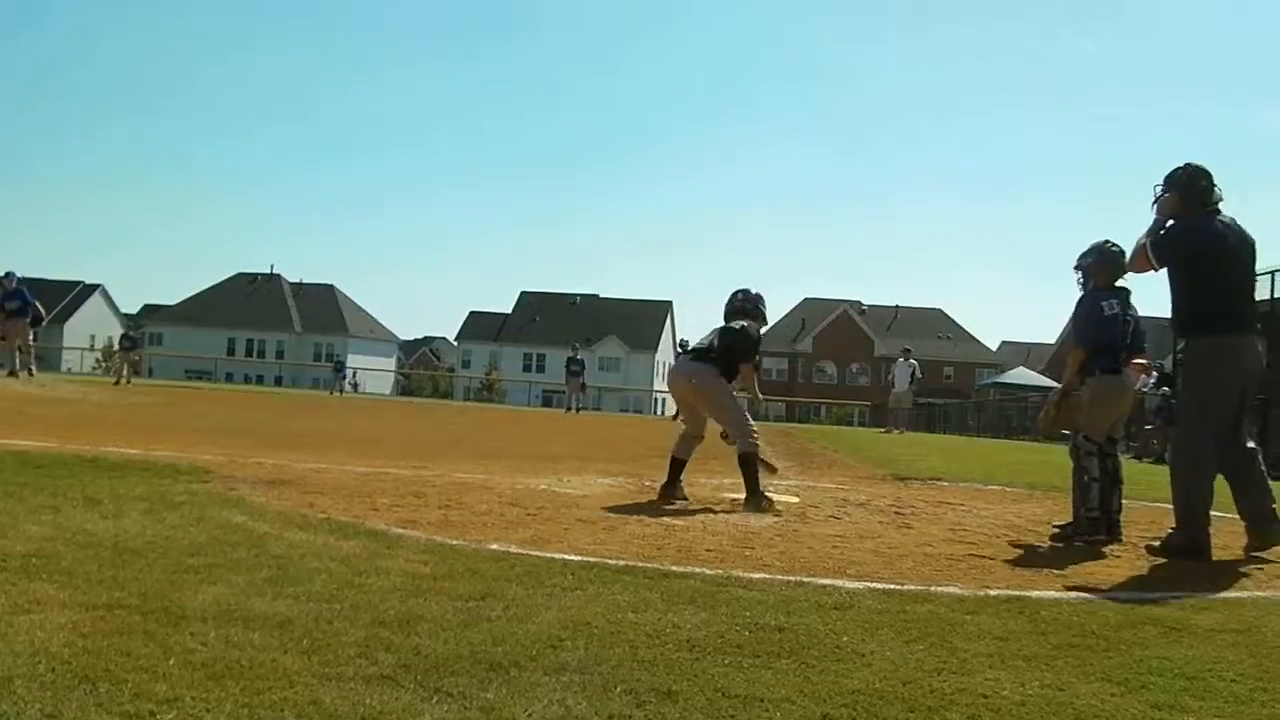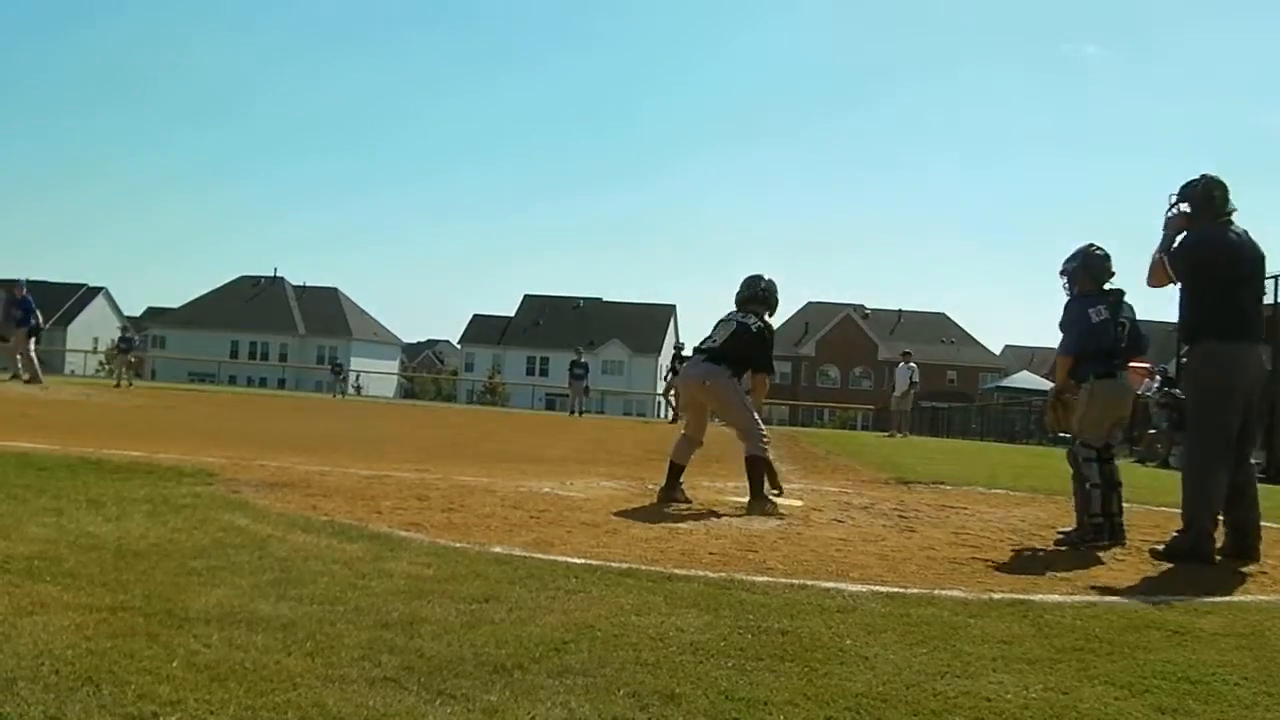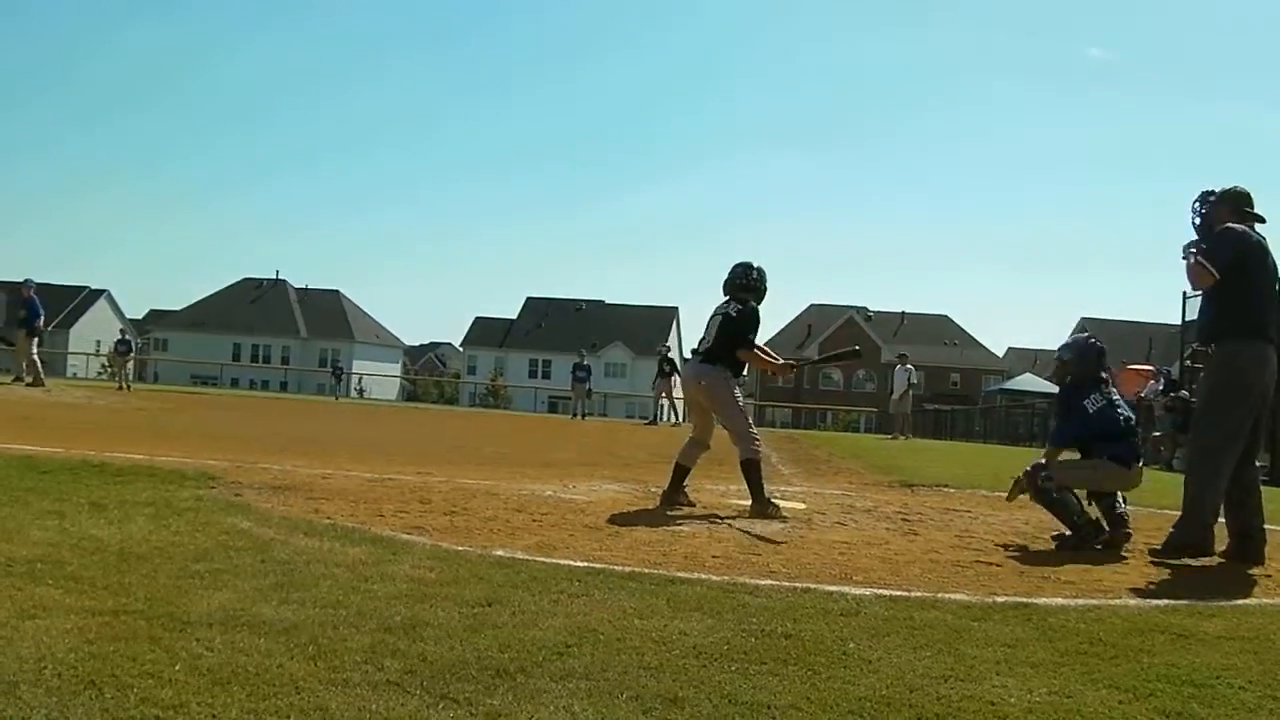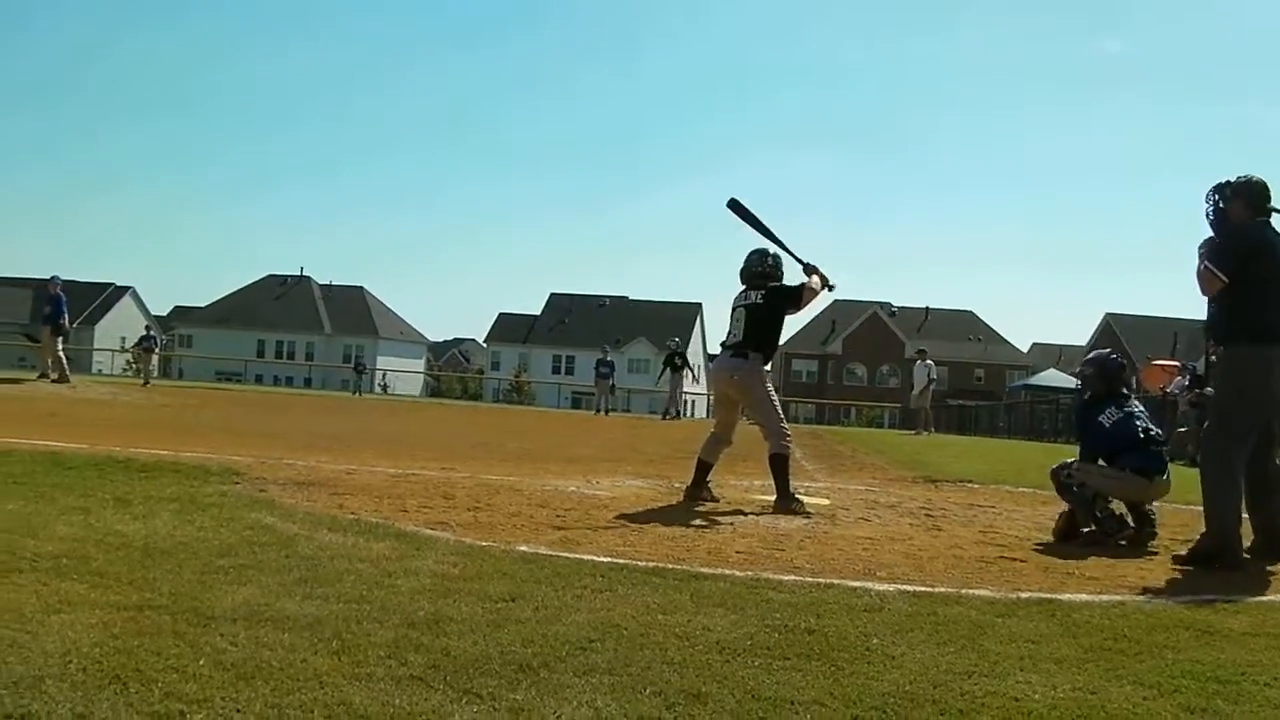
dt=0.4s
person 1, frame 1
left shoulder: (1188, 230)
right shoulder: (1239, 232)
left elbow: (1136, 262)
right elbow: (1241, 287)
left wrist: (1160, 220)
left hip: (1210, 348)
right hip: (1246, 345)
left knee: (1193, 445)
right knee: (1236, 441)
left ankle: (1191, 537)
person 1, frame 2
left shoulder: (1201, 239)
right shoulder: (1250, 244)
left elbow: (1156, 277)
right elbow: (1255, 300)
left wrist: (1169, 235)
left hip: (1216, 354)
right hip: (1252, 354)
left knee: (1205, 449)
right knee: (1239, 451)
left ankle: (1196, 540)
right ankle: (1242, 538)
person 1, frame 3
left shoulder: (1230, 236)
left elbow: (1200, 280)
left wrist: (1191, 253)
left hip: (1236, 354)
left knee: (1209, 445)
right knee: (1242, 454)
left ankle: (1194, 533)
right ankle: (1247, 540)
person 1, frame 4
left shoulder: (1240, 235)
left elbow: (1209, 285)
left wrist: (1205, 253)
left hip: (1245, 354)
left knee: (1221, 448)
left ankle: (1221, 541)
person 2, frame 1
left shoulder: (1092, 300)
right shoulder: (1127, 306)
left elbow: (1080, 348)
right elbow: (1135, 351)
left wrist: (1064, 386)
left hip: (1100, 382)
right hip: (1124, 383)
left knee: (1085, 450)
right knee: (1108, 452)
left ankle: (1088, 524)
right ankle: (1110, 523)
person 2, frame 2
left shoulder: (1079, 305)
right shoulder: (1123, 306)
left elbow: (1067, 353)
right elbow: (1139, 349)
left wrist: (1059, 387)
left hip: (1097, 387)
right hip: (1123, 387)
left knee: (1084, 455)
right knee: (1105, 455)
left ankle: (1092, 529)
right ankle: (1113, 527)
person 2, frame 3
left shoulder: (1073, 392)
right shoulder: (1106, 387)
left elbow: (1058, 442)
left wrist: (1036, 469)
left hip: (1113, 467)
right hip: (1131, 469)
left knee: (1038, 476)
left ankle: (1086, 533)
right ankle: (1119, 527)
person 2, frame 4
left shoulder: (1090, 411)
right shoulder: (1132, 404)
left elbow: (1087, 461)
left hip: (1139, 482)
right hip: (1160, 482)
left knee: (1062, 473)
left ankle: (1113, 527)
right ankle: (1145, 522)
person 3, frame 1
left shoulder: (724, 330)
right shoulder: (750, 330)
right elbow: (745, 366)
left wrist: (725, 418)
right wrist: (755, 394)
left hip: (677, 372)
right hip: (701, 375)
left knee: (693, 430)
right knee: (746, 432)
left ankle: (671, 486)
right ankle: (754, 496)
person 3, frame 2
left shoulder: (729, 318)
right shoulder: (763, 328)
right elbow: (760, 378)
right wrist: (752, 408)
left hip: (688, 371)
right hip: (714, 377)
left knee: (692, 433)
right knee: (756, 435)
left ankle: (670, 488)
right ankle: (758, 499)
person 3, frame 3
left shoulder: (723, 307)
right shoulder: (748, 310)
left elbow: (747, 346)
right elbow: (744, 352)
left wrist: (776, 361)
right wrist: (776, 366)
left hip: (692, 372)
right hip: (714, 376)
left knee: (700, 435)
right knee: (747, 438)
left ankle: (673, 491)
right ankle: (759, 502)
person 3, frame 4
left shoulder: (742, 297)
right shoulder: (772, 293)
left elbow: (788, 304)
right elbow: (809, 292)
left wrist: (813, 281)
right wrist: (815, 276)
left hip: (721, 366)
right hip: (746, 368)
left knee: (722, 430)
right knee: (778, 433)
left ankle: (696, 487)
right ankle: (784, 497)
